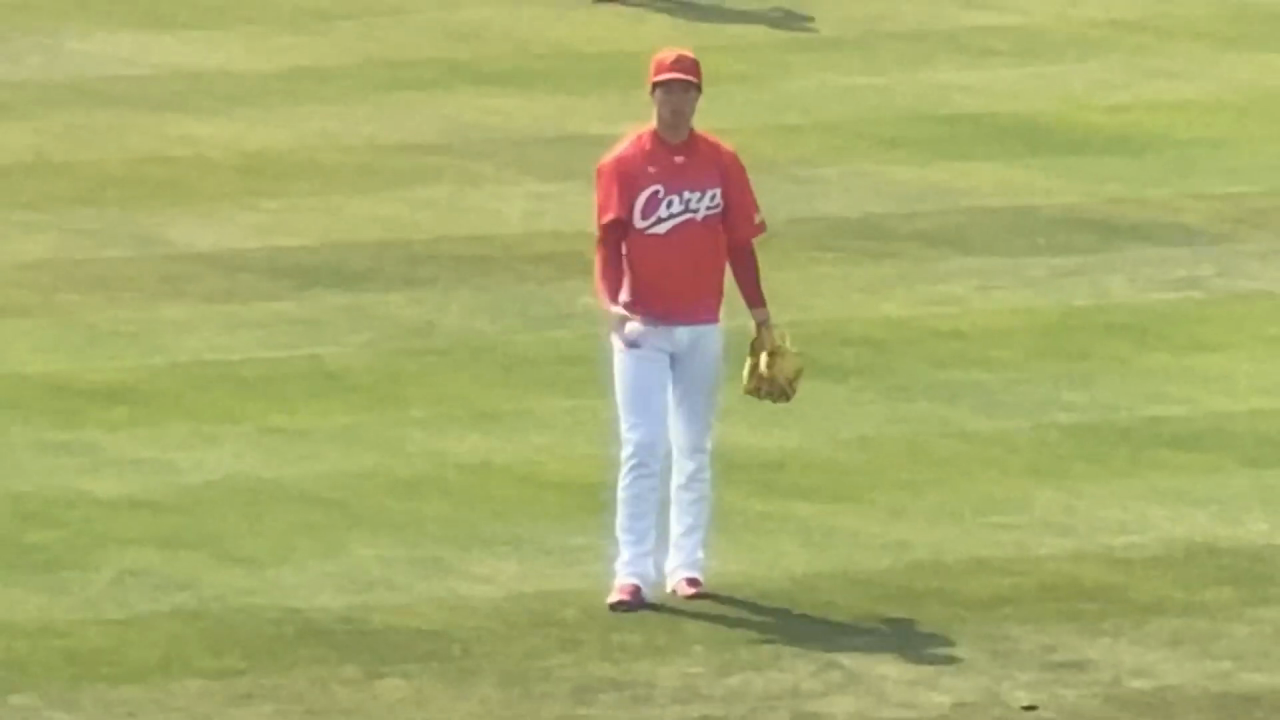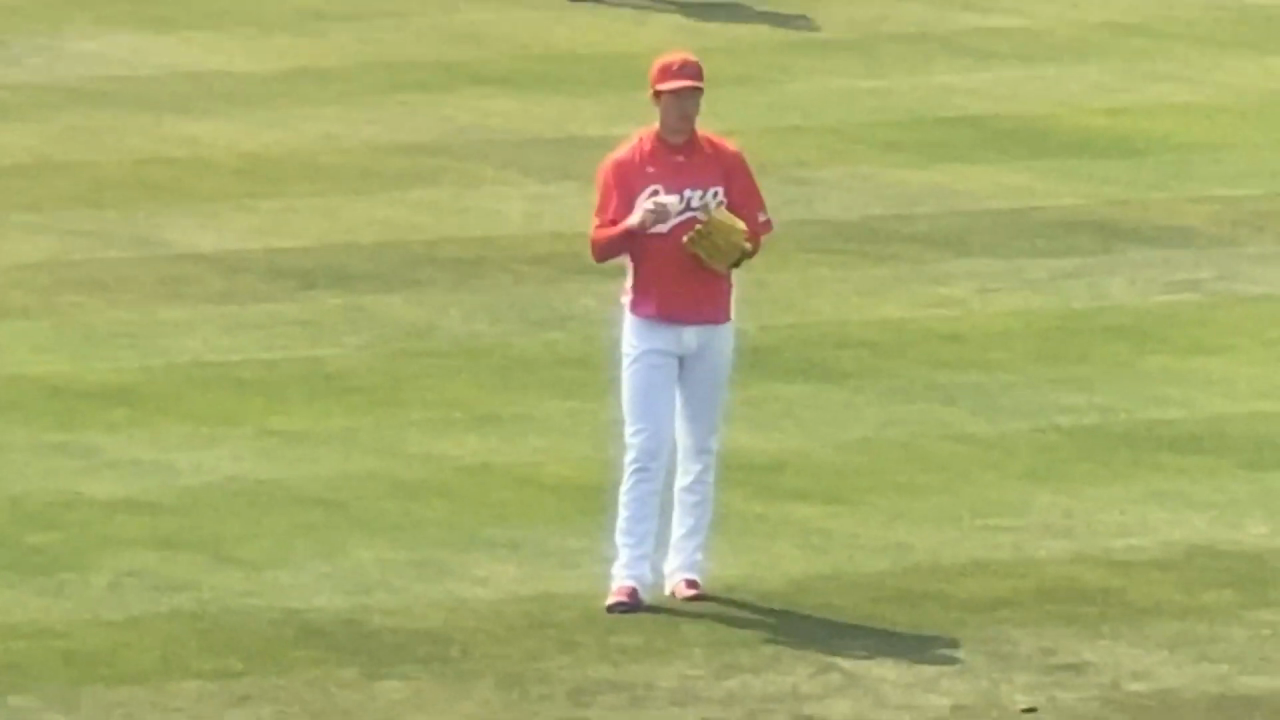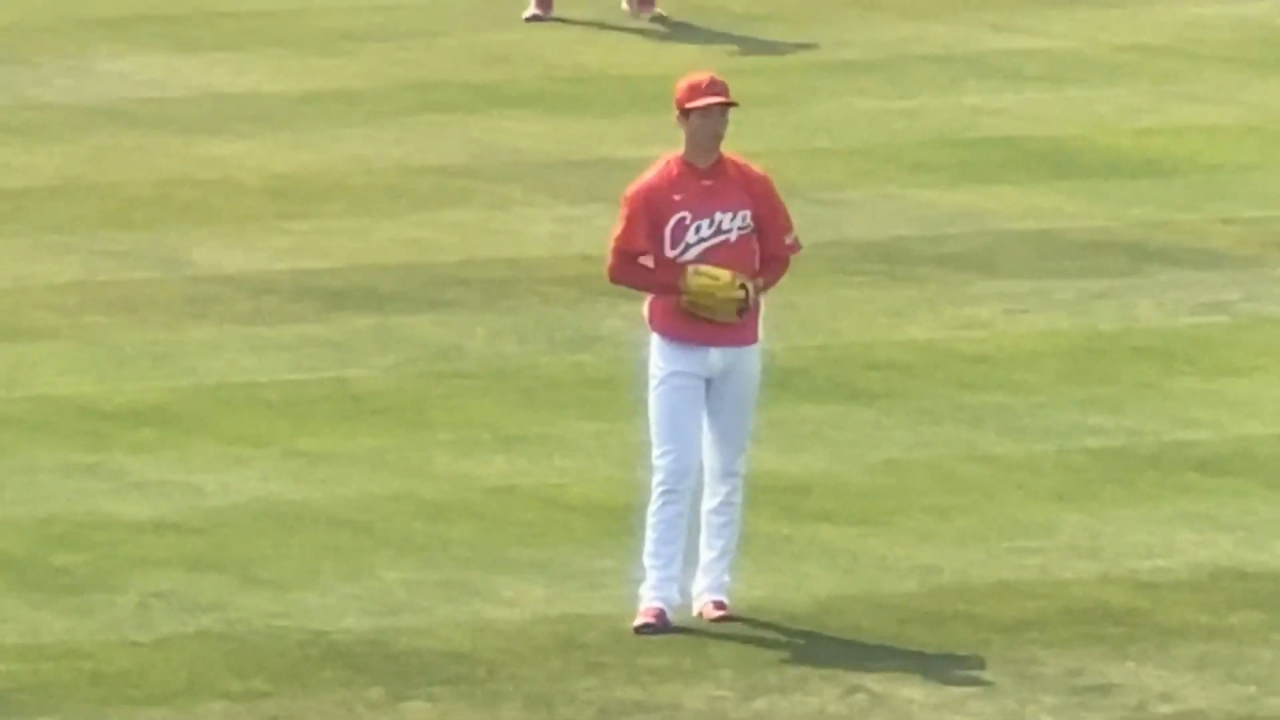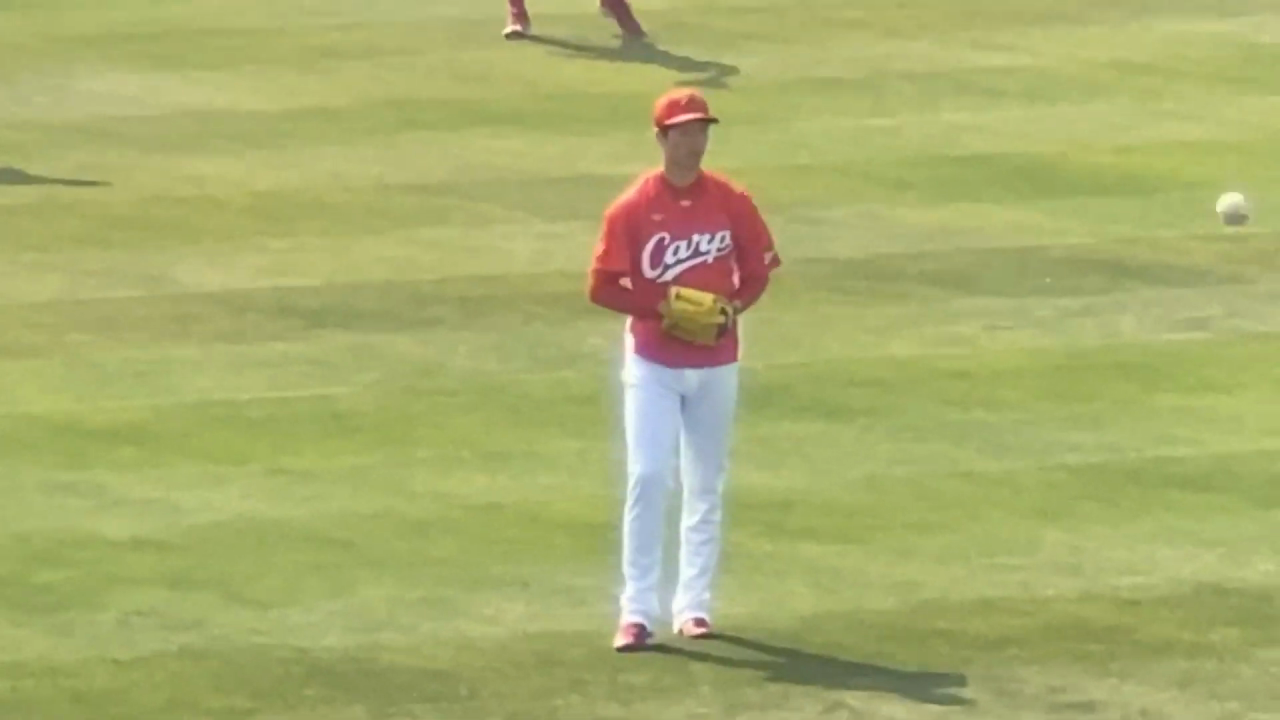
dt=0.7s
person 1, frame 1
left shoulder: (721, 161)
right shoulder: (622, 163)
left elbow: (740, 242)
right elbow: (609, 243)
left wrist: (760, 315)
right wrist: (612, 304)
left hip: (702, 326)
right hip: (642, 326)
left knee: (693, 450)
right knee: (642, 447)
left ankle: (685, 565)
right ankle: (632, 571)
person 1, frame 2
left shoulder: (727, 159)
right shoulder: (624, 164)
left elbow: (754, 236)
right elbow: (600, 247)
right wrist: (636, 223)
left hip: (712, 325)
right hip: (649, 325)
left knee: (700, 450)
right knee: (646, 449)
left ankle: (686, 567)
right ankle: (630, 574)
person 1, frame 3
left shoulder: (752, 183)
right shoulder: (651, 189)
left elbow: (779, 255)
right elbow: (620, 268)
left wrist: (754, 286)
right wrist: (677, 282)
left hip: (739, 346)
right hip: (677, 347)
left knee: (727, 471)
right knee: (674, 470)
left ankle: (713, 589)
right ankle: (657, 595)
person 1, frame 4
left shoulder: (733, 201)
right shoulder: (630, 208)
left elbow: (759, 271)
right elbow: (602, 288)
left wrist: (733, 307)
right wrist: (661, 307)
left hip: (716, 364)
right hip: (652, 363)
left knee: (705, 487)
right knee: (648, 478)
left ankle: (693, 605)
right ankle: (638, 611)
